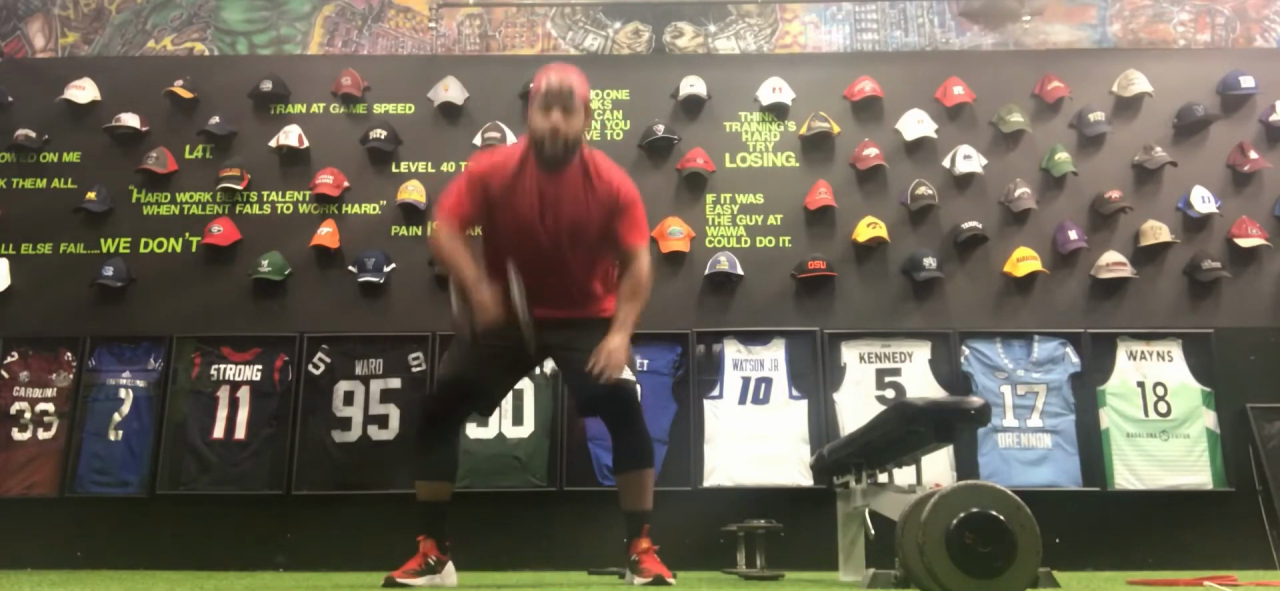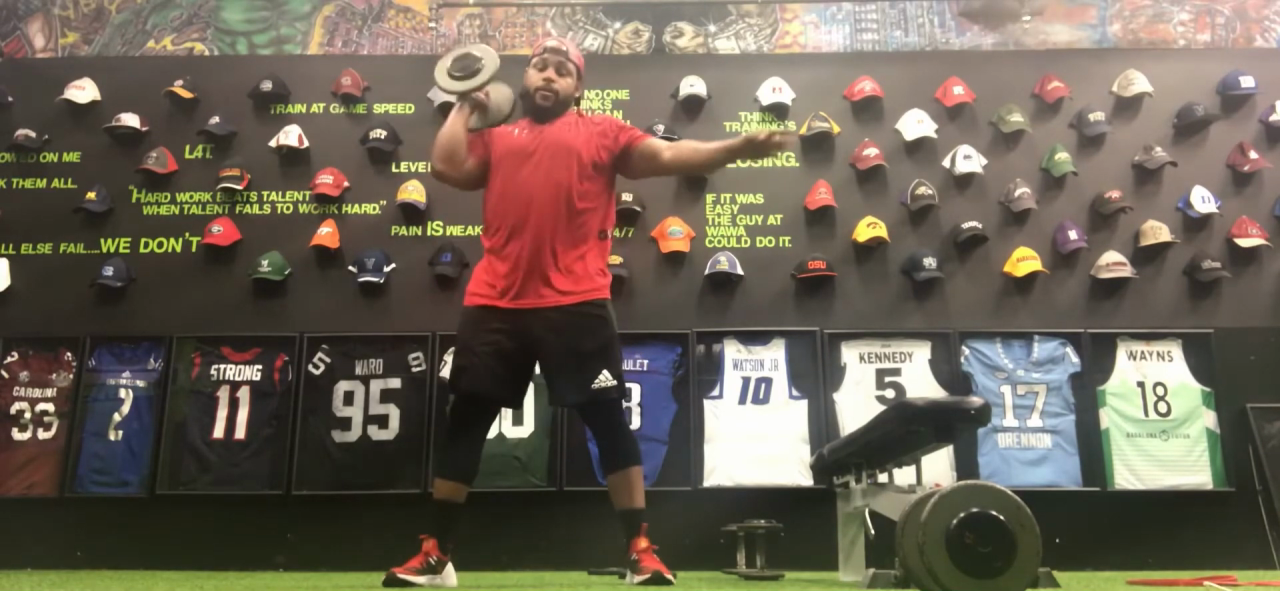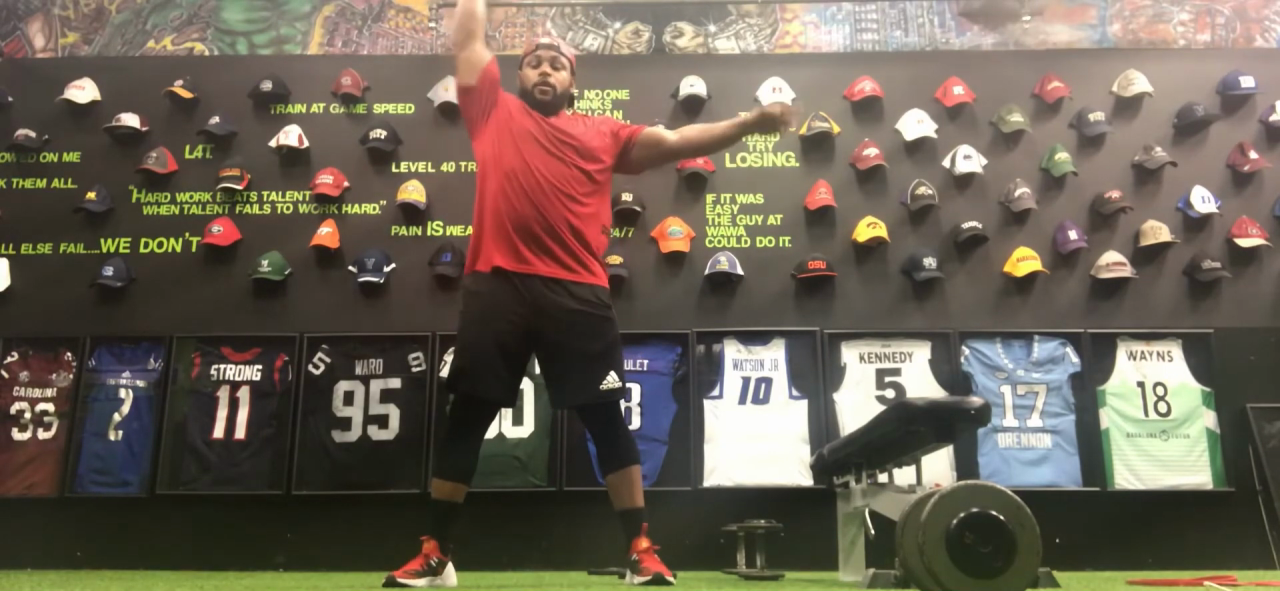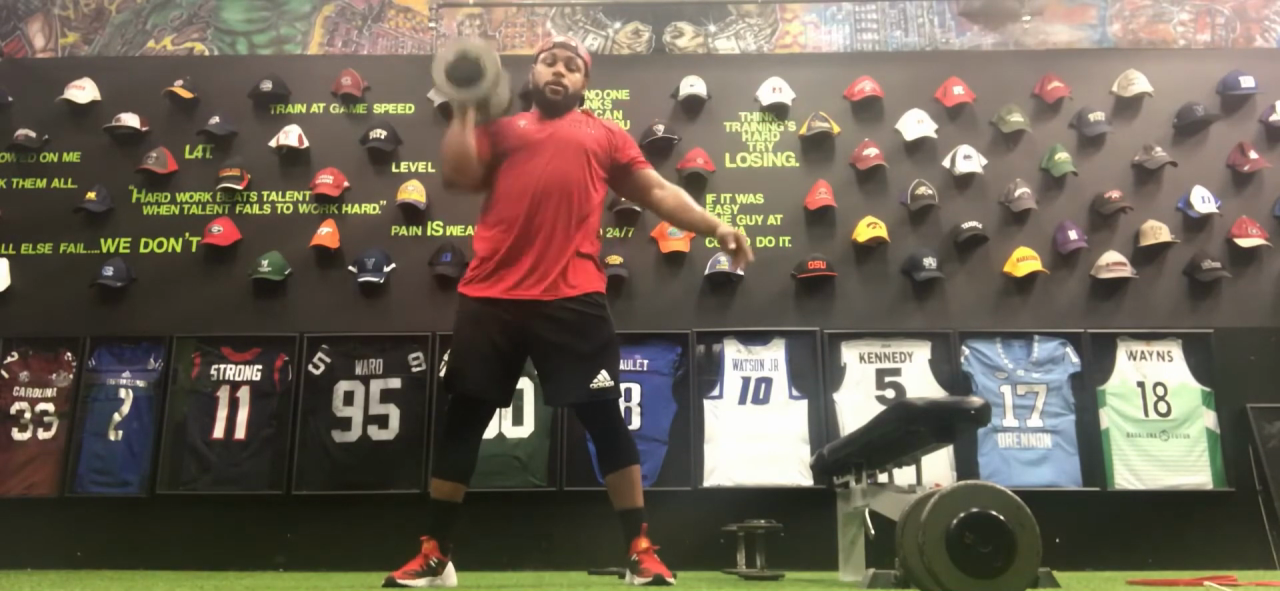
dt=0.5s
person 1, frame 1
left shoulder: (611, 184)
right shoulder: (492, 169)
left elbow: (636, 264)
right elbow: (444, 231)
left wrist: (620, 334)
right wrist: (477, 287)
left hip: (585, 318)
right hip: (505, 314)
left knee: (625, 409)
right knee: (441, 410)
person 1, frame 2
left shoulder: (602, 132)
right shoulder: (498, 137)
left elbow: (667, 155)
right elbow: (447, 168)
left wrist: (741, 145)
right wrist: (465, 105)
left hip: (576, 302)
right hip: (494, 304)
left knee: (608, 419)
right knee: (466, 419)
person 1, frame 3
left shoulder: (602, 132)
right shoulder: (494, 110)
left elbow: (673, 143)
left wrist: (749, 122)
left hip: (576, 292)
right hip: (497, 285)
left knee: (605, 418)
right knee: (467, 416)
person 1, frame 4
left shoulder: (605, 136)
right shoulder: (501, 129)
left elbow: (658, 192)
right elbow: (457, 176)
left wrist: (717, 228)
right wrist: (466, 108)
left hip: (572, 298)
right hip: (490, 295)
left knee: (604, 417)
right knee: (463, 418)
